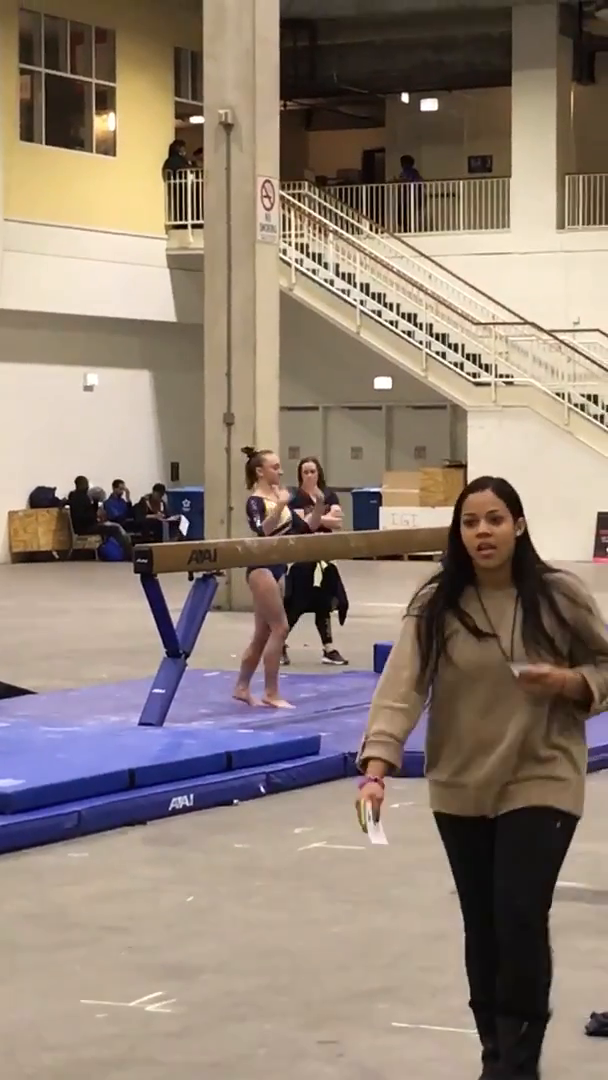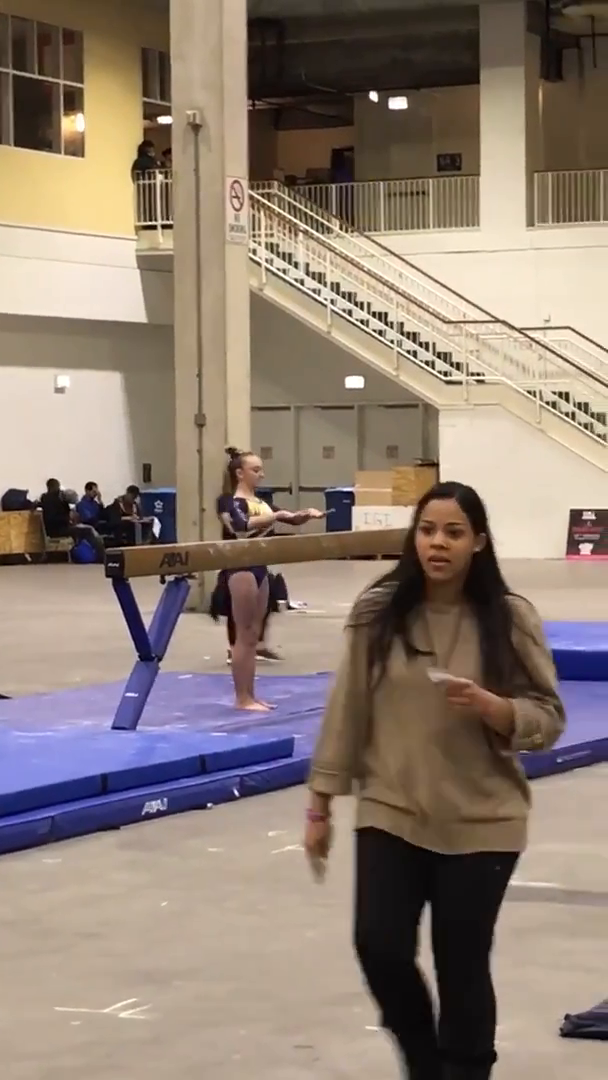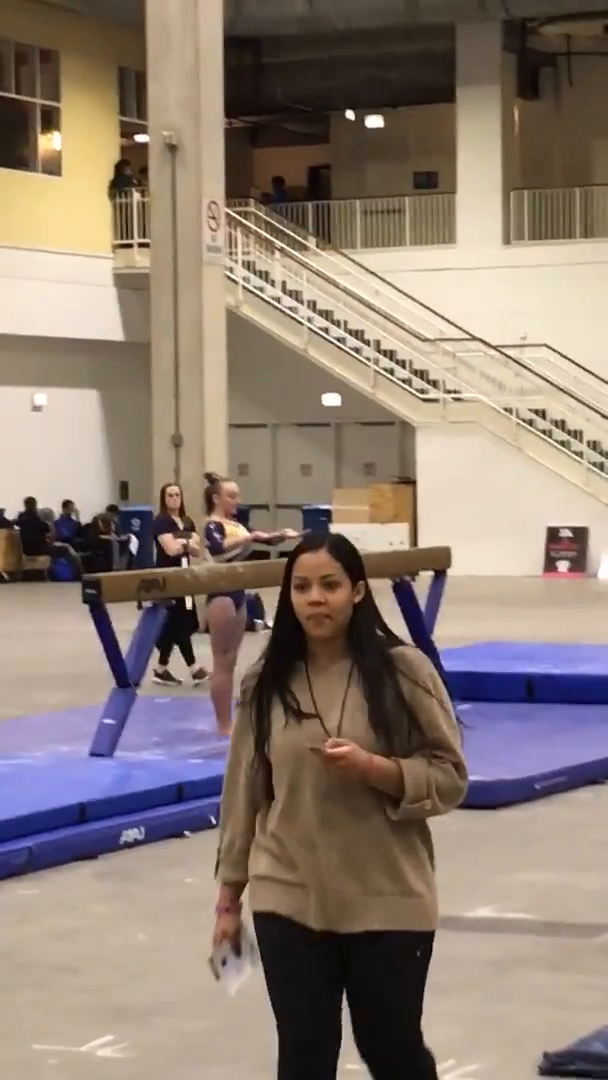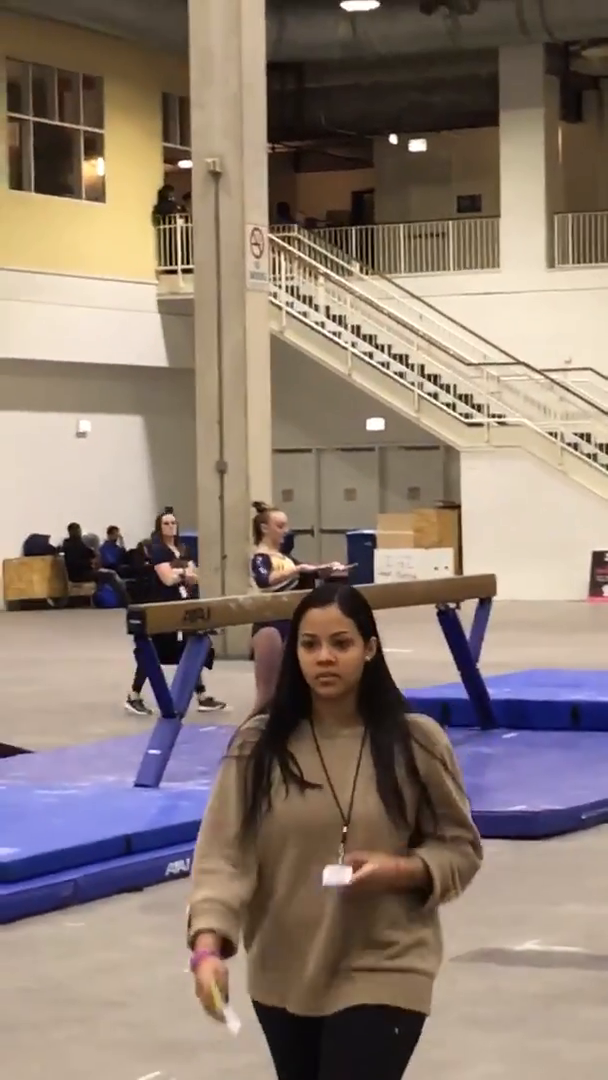
dt=0.5s
person 1, frame 1
right shoulder: (434, 605)
right elbow: (399, 689)
right wrist: (376, 766)
left hip: (543, 783)
right hip: (461, 789)
left knee: (521, 919)
right knee: (482, 928)
person 1, frame 2
left shoulder: (511, 618)
right shoulder: (377, 612)
left elbow: (548, 718)
right elbow: (346, 712)
left wrist: (490, 708)
right wrist: (321, 804)
left hip: (480, 821)
right hip: (389, 810)
left knee: (462, 964)
right knee: (380, 946)
person 1, frame 3
left shoulder: (404, 672)
right shoulder: (265, 683)
left elbow: (450, 778)
right elbow: (245, 792)
left wrist: (372, 769)
right wrist: (230, 895)
left hip: (390, 900)
right hip: (287, 899)
person 1, frame 4
left shoulder: (416, 741)
right shoulder: (258, 744)
left elbow: (462, 848)
right elbow: (221, 854)
left wrist: (404, 870)
right wrist: (208, 945)
left hip: (382, 977)
right hip: (283, 979)
